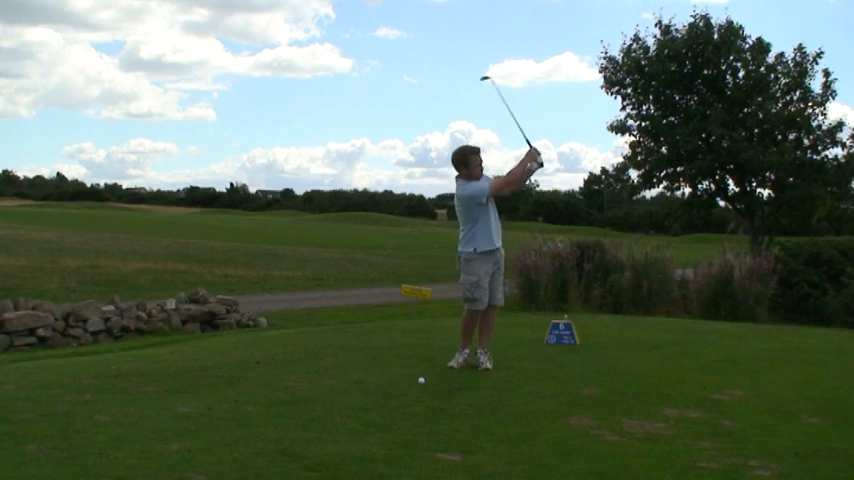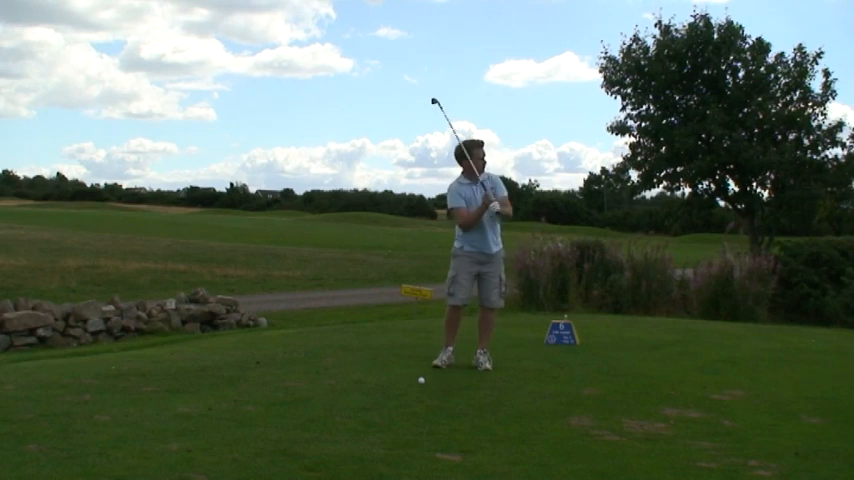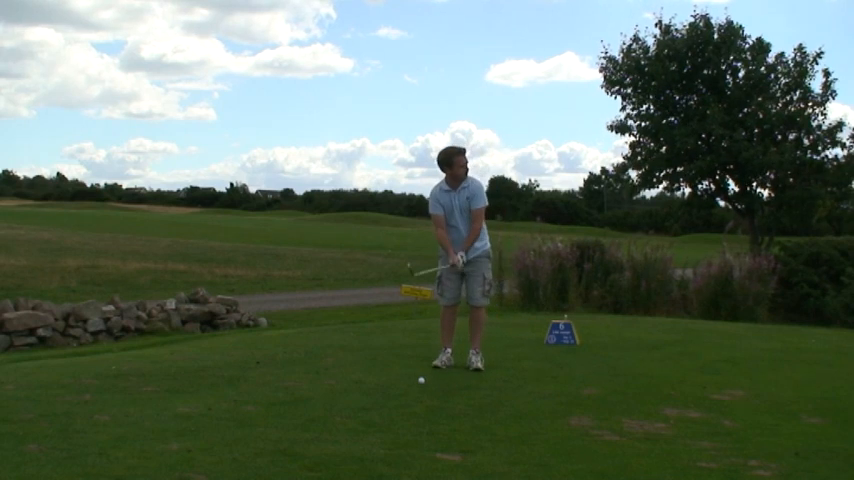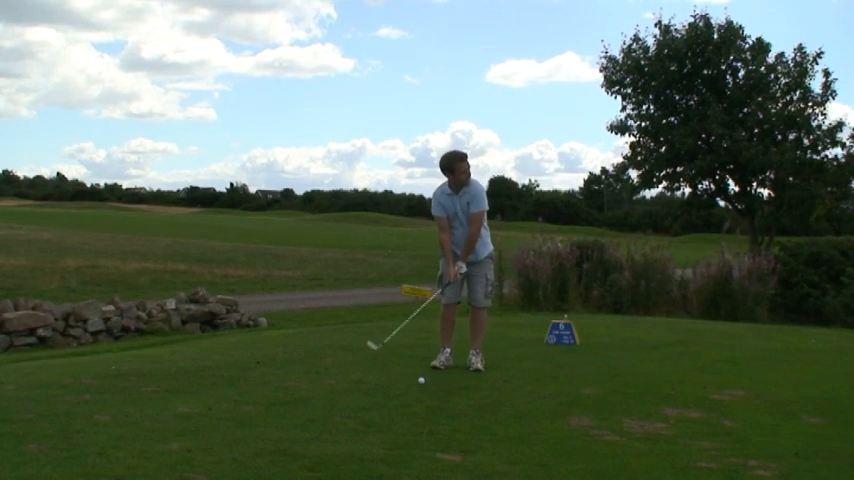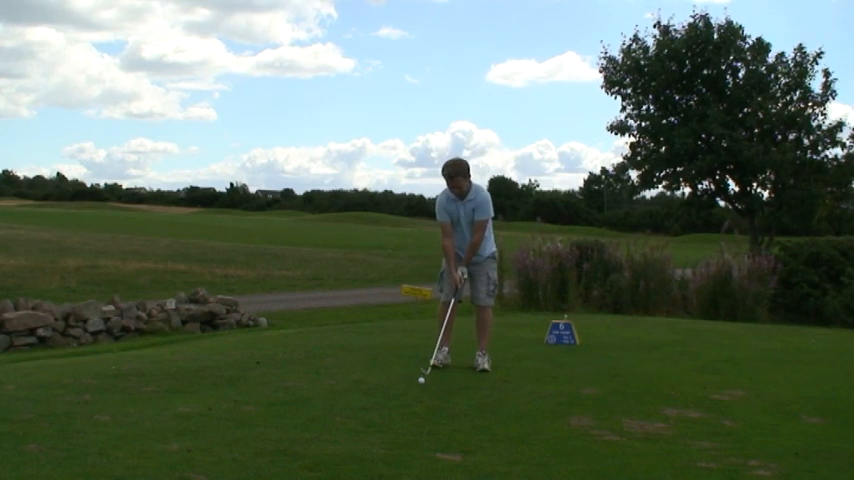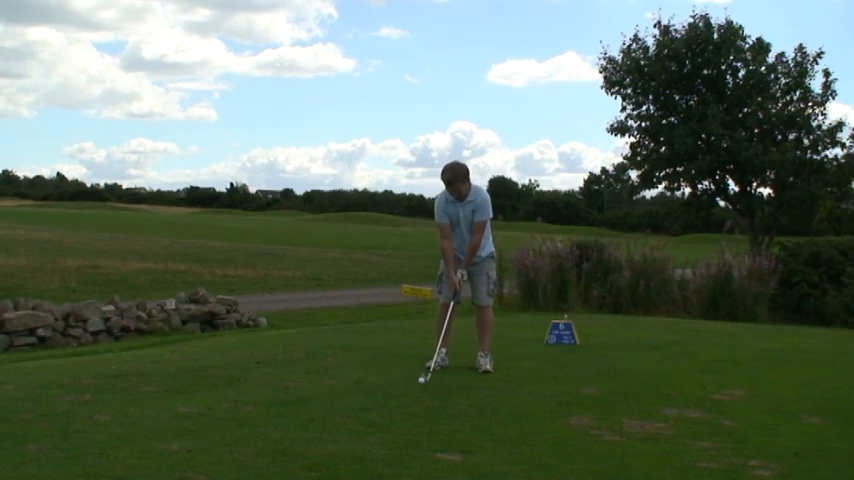
dt=0.7s
person 1, frame 1
left shoulder: (480, 178)
right shoulder: (467, 191)
left elbow: (506, 188)
right elbow: (506, 182)
left wrist: (529, 168)
right wrist: (527, 157)
left hip: (494, 251)
right hip: (474, 255)
left knee: (492, 304)
right knee: (475, 305)
left ankle: (483, 351)
right ankle: (463, 351)
person 1, frame 2
left shoulder: (494, 181)
right shoulder: (455, 189)
left elbow: (508, 210)
right elbow: (463, 224)
left wrist: (498, 208)
right wrist: (481, 209)
left hip: (492, 252)
right hip: (465, 252)
left knee: (490, 305)
right knee: (456, 303)
left ankle: (482, 352)
right ankle: (448, 351)
person 1, frame 3
left shoulder: (475, 187)
right shoulder: (436, 193)
left elbow: (477, 224)
right elbow: (440, 229)
left wrist: (463, 252)
right wrist: (452, 254)
left hip: (477, 253)
right hip: (449, 254)
left knee: (478, 303)
right knee: (448, 303)
left ankle: (475, 353)
right ankle: (446, 352)
person 1, frame 4
left shoulder: (476, 190)
right shoulder: (439, 195)
left elbow: (475, 230)
right elbow: (443, 232)
left wrist: (463, 262)
right wrist: (451, 265)
left hip: (479, 255)
right hip: (452, 254)
left knee: (480, 305)
right knee: (448, 302)
left ankle: (475, 353)
right ankle: (445, 352)
person 1, frame 5
left shoulder: (482, 196)
right shoulder: (443, 200)
left elbow: (478, 236)
right elbow: (447, 237)
left wrist: (464, 266)
right wrist: (453, 270)
left hip: (482, 255)
right hip: (455, 255)
left knee: (483, 304)
right knee: (446, 300)
left ankle: (482, 354)
right ankle: (443, 350)
person 1, frame 6
left shoulder: (481, 197)
right shoulder: (441, 201)
left elbow: (477, 237)
right elbow: (445, 239)
left wrist: (464, 268)
right wrist: (452, 272)
left hip: (481, 256)
right hip: (453, 255)
left knee: (483, 304)
right knee: (445, 302)
left ankle: (484, 355)
right ankle: (441, 352)
